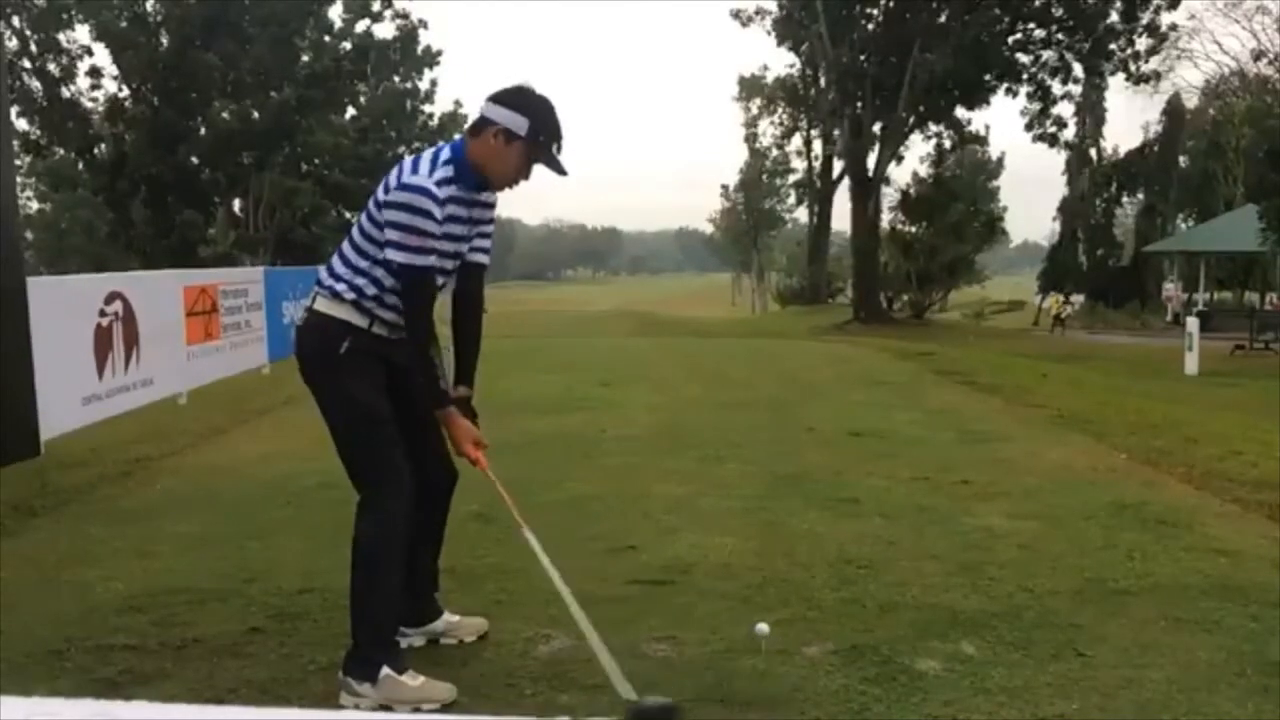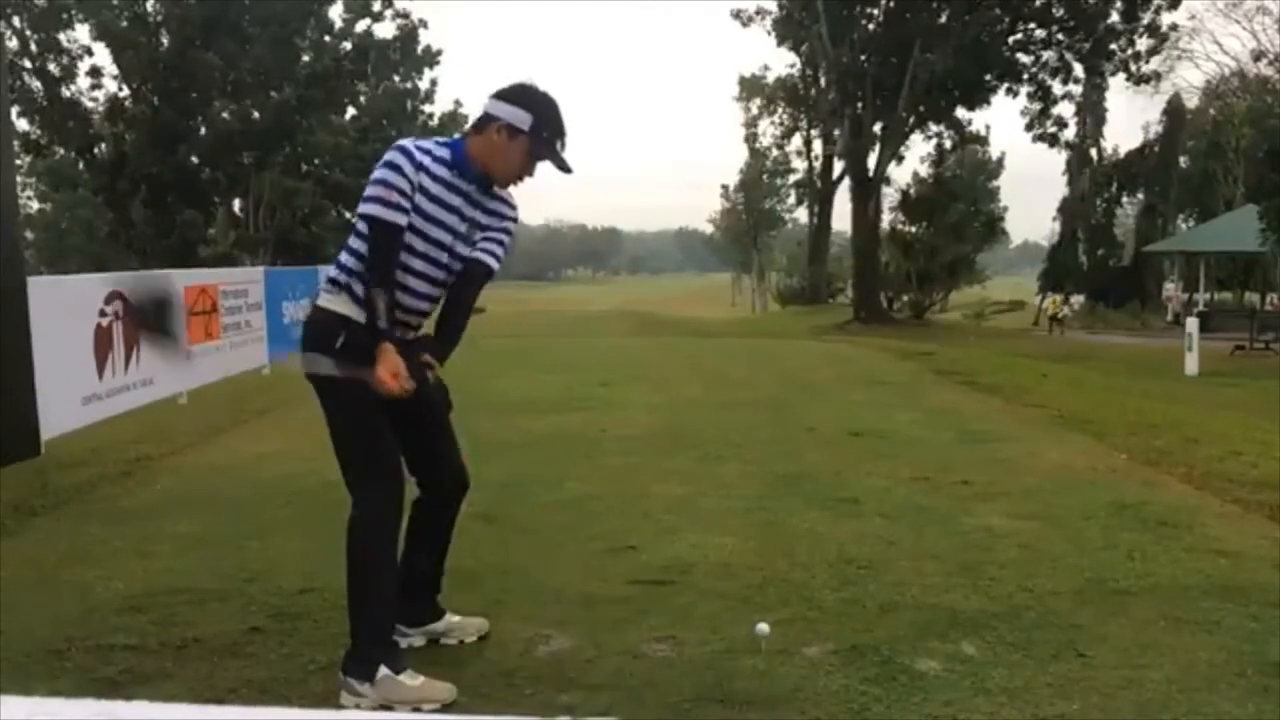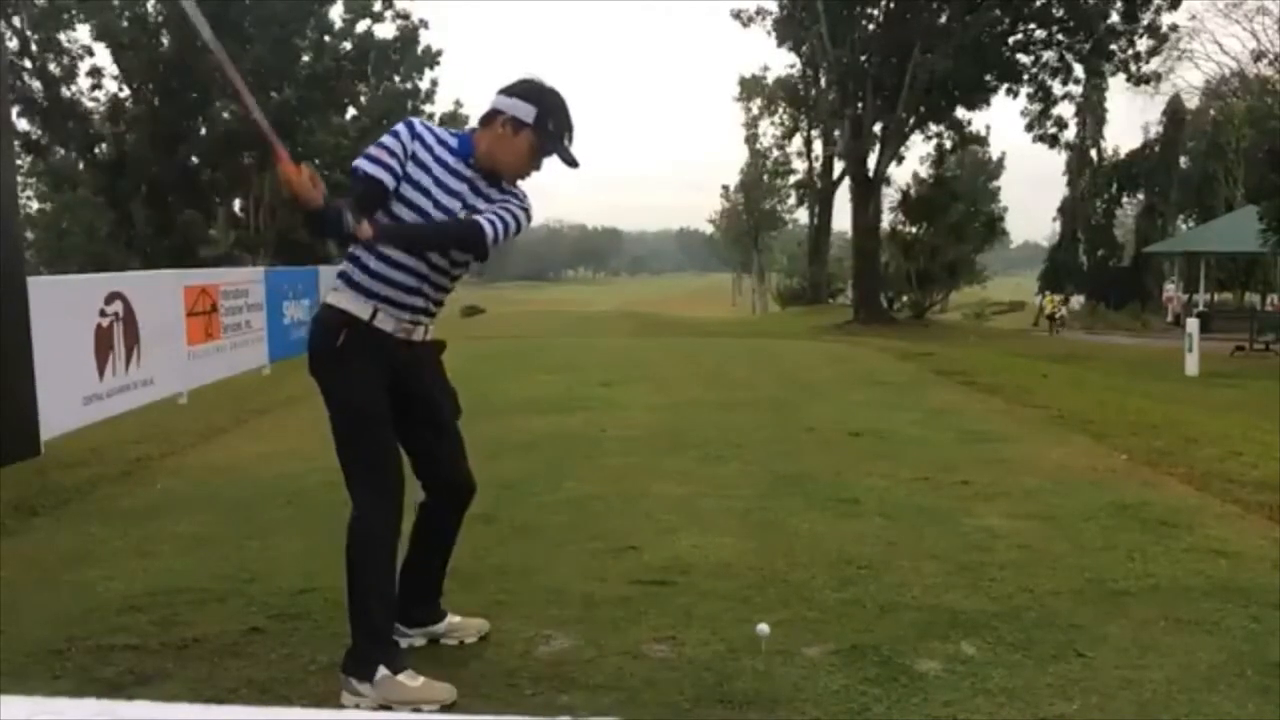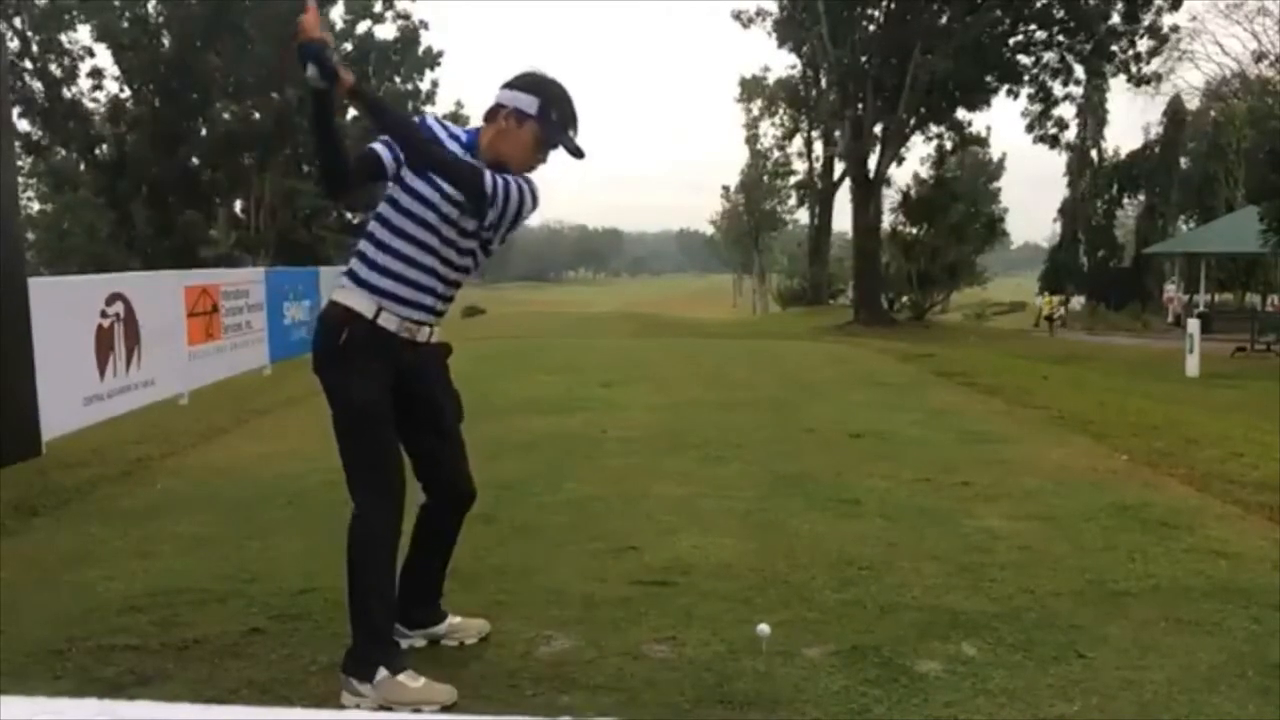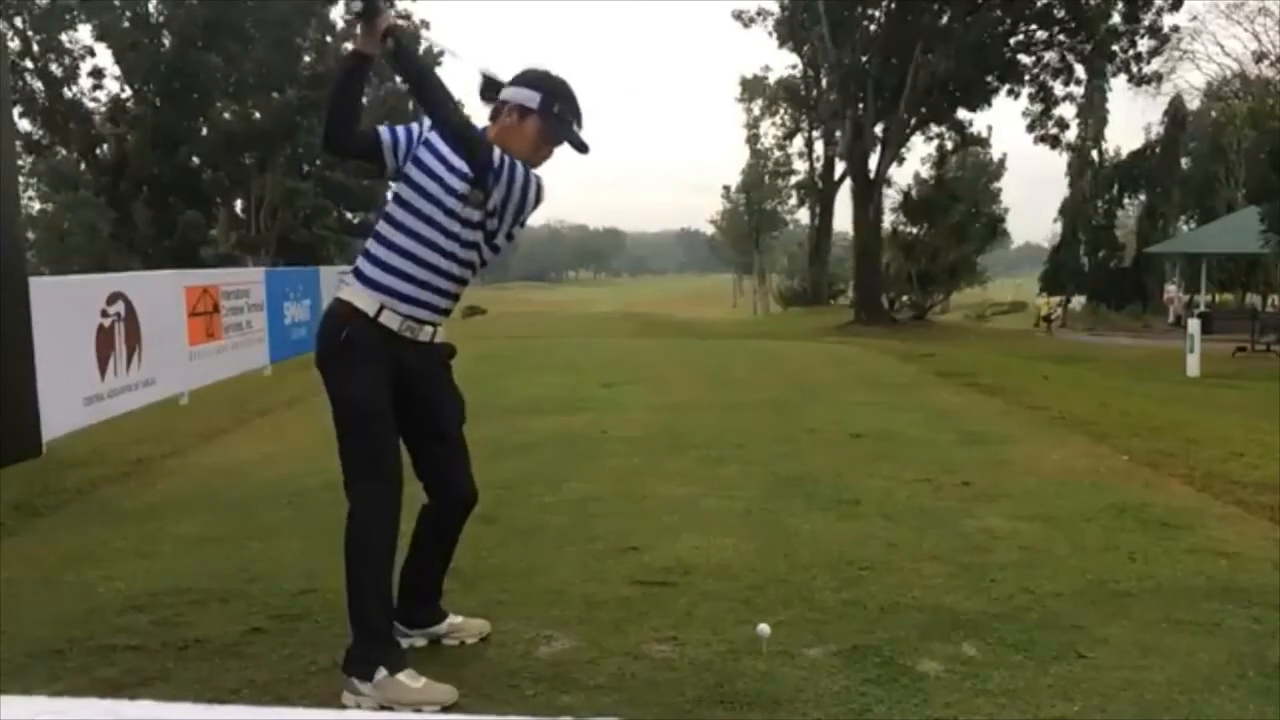
dt=0.5s
person 1, frame 1
left shoulder: (480, 196)
right shoulder: (420, 189)
left elbow: (468, 298)
right elbow: (417, 308)
left wrist: (463, 397)
right wrist: (444, 409)
left hip: (390, 343)
right hip: (341, 340)
left knee: (434, 475)
right knee: (388, 491)
left ankle: (415, 611)
right ankle: (369, 670)
person 1, frame 2
left shoulder: (500, 212)
right shoulder: (410, 161)
left elbow: (463, 294)
right elbow: (378, 263)
left wrist: (427, 364)
right wrist: (383, 348)
left hip: (406, 344)
right hip: (346, 336)
left knee: (446, 479)
right knee: (380, 489)
left ankle: (415, 612)
right ankle: (368, 668)
person 1, frame 3
left shoulder: (512, 207)
right shoulder: (414, 137)
left elbow: (446, 237)
right elbow: (355, 212)
left wrist: (366, 225)
right wrist: (325, 207)
left hip: (411, 346)
right hip: (349, 334)
left knee: (452, 483)
right knee: (379, 493)
left ankle: (416, 613)
right ankle: (370, 669)
person 1, frame 4
left shoulder: (519, 195)
right shoulder: (429, 131)
left elbow: (445, 170)
right elbow: (340, 181)
left wrist: (357, 90)
right wrist: (324, 90)
left hip: (416, 347)
right hip: (355, 333)
left knee: (452, 487)
right knee: (381, 493)
left ankle: (416, 614)
right ankle: (370, 669)
person 1, frame 5
left shoulder: (526, 187)
right shoulder: (426, 140)
left elbow: (455, 128)
right elbow: (339, 141)
left wrist: (398, 44)
right wrist: (364, 52)
left hip: (421, 348)
right hip: (358, 333)
left knee: (454, 489)
right knee: (377, 492)
left ankle: (417, 614)
right ankle: (371, 667)
